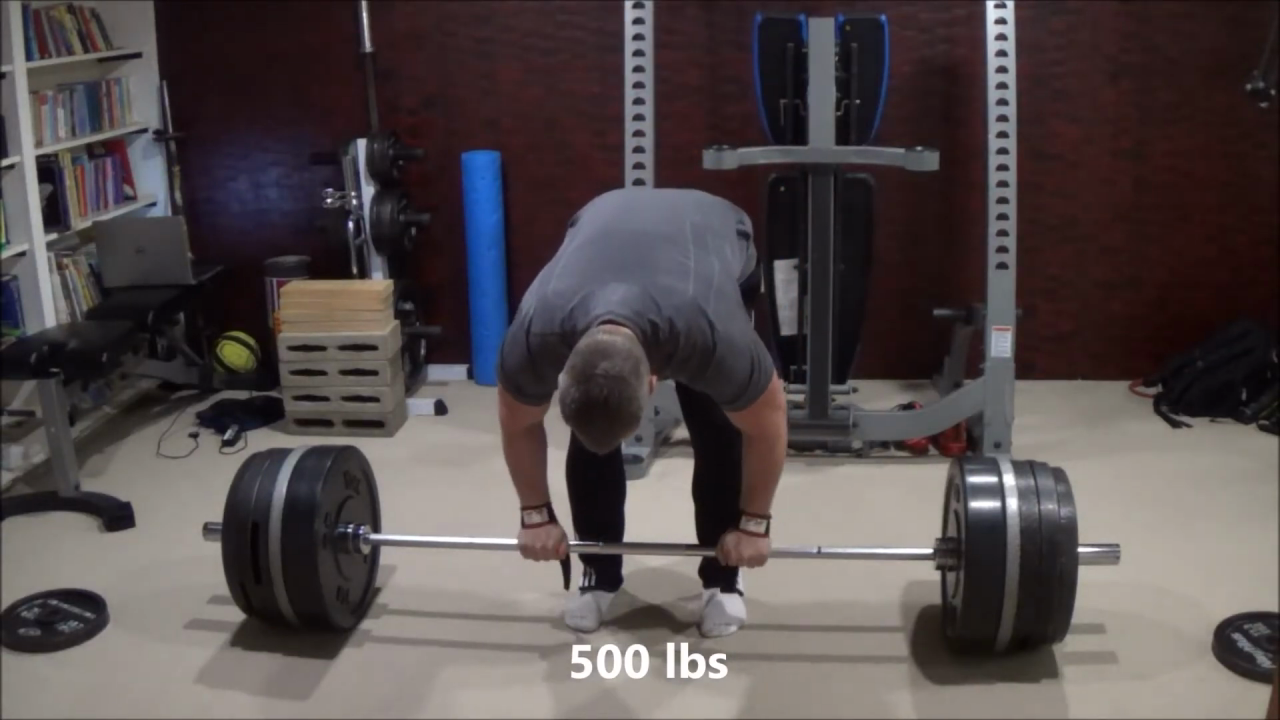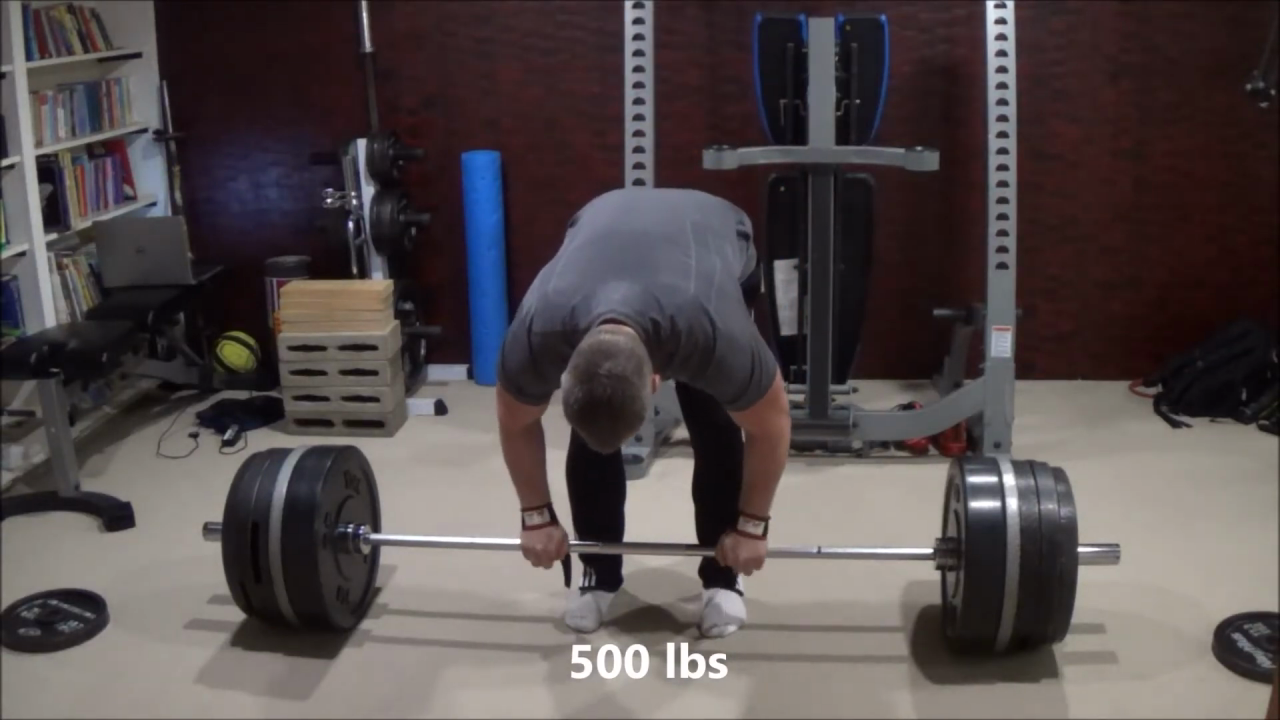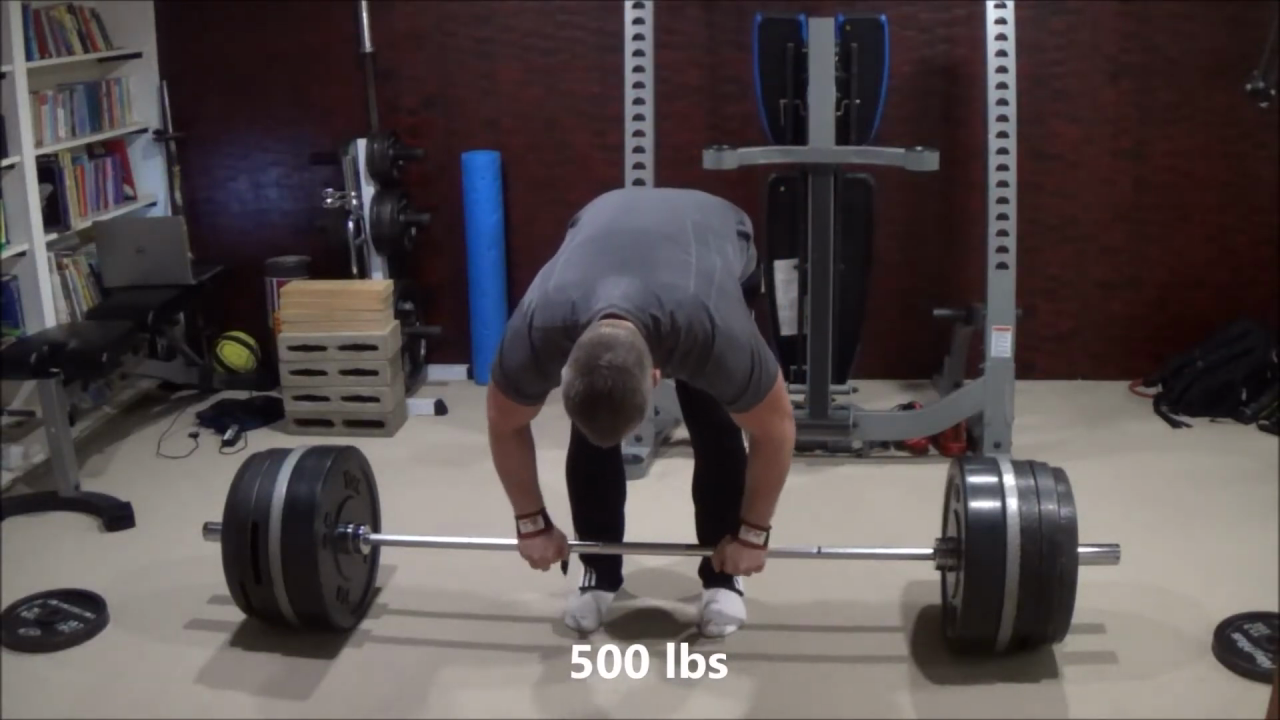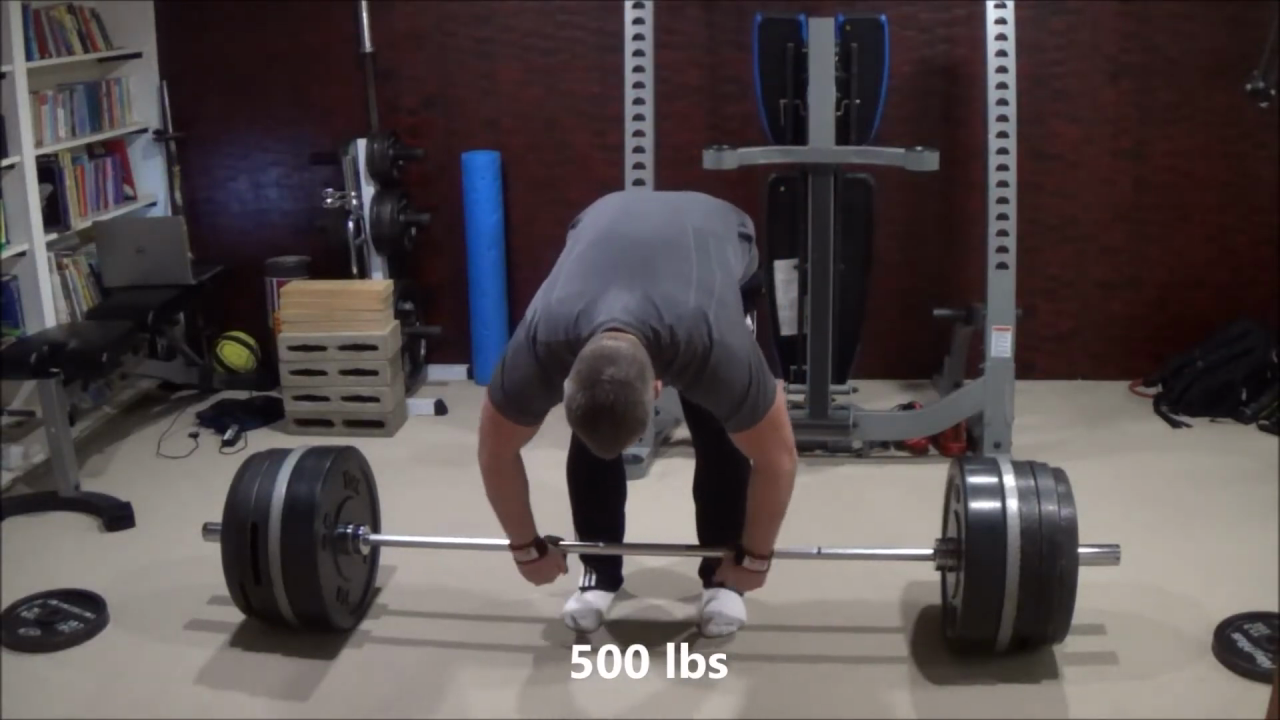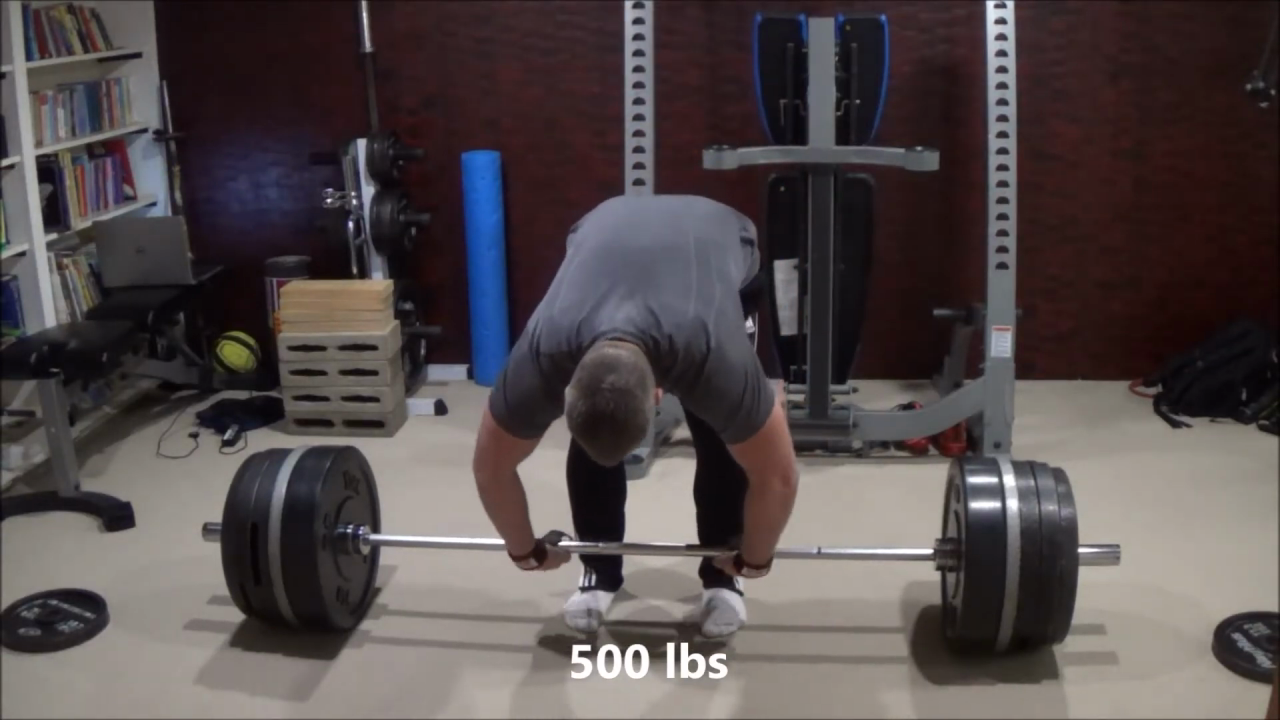
dt=0.2s
person 1, frame 1
left shoulder: (714, 338)
right shoulder: (535, 335)
left elbow: (768, 425)
right elbow: (519, 424)
left wrist: (753, 523)
right wrist: (536, 515)
left knee: (716, 427)
right knee: (587, 435)
left ankle: (721, 573)
right ankle: (598, 569)
person 1, frame 2
left shoulder: (714, 334)
right shoulder: (537, 333)
left elbow: (771, 426)
right elbow: (517, 423)
left wrist: (750, 526)
right wrist: (536, 516)
left knee: (716, 428)
right knee: (586, 434)
left ankle: (721, 575)
right ankle: (599, 570)
person 1, frame 3
left shoulder: (716, 334)
right shoulder: (536, 331)
left elbow: (776, 431)
right elbow: (505, 425)
left wrist: (752, 533)
right wrist: (532, 523)
left knee: (715, 428)
right knee: (588, 435)
left ankle: (720, 577)
right ankle: (599, 570)
person 1, frame 4
left shoulder: (716, 349)
right shoulder: (540, 347)
left elbow: (776, 458)
right elbow: (496, 452)
left wrist: (753, 559)
right wrist: (527, 548)
left knee: (718, 431)
right knee: (589, 438)
left ankle: (719, 574)
right ankle: (600, 569)
person 1, frame 5
left shoulder: (715, 359)
right shoulder: (542, 359)
left elbow: (777, 475)
right elbow: (491, 466)
left wrist: (752, 559)
right wrist: (526, 552)
left knee: (721, 436)
right knee: (589, 441)
left ankle: (719, 575)
right ankle: (599, 569)
